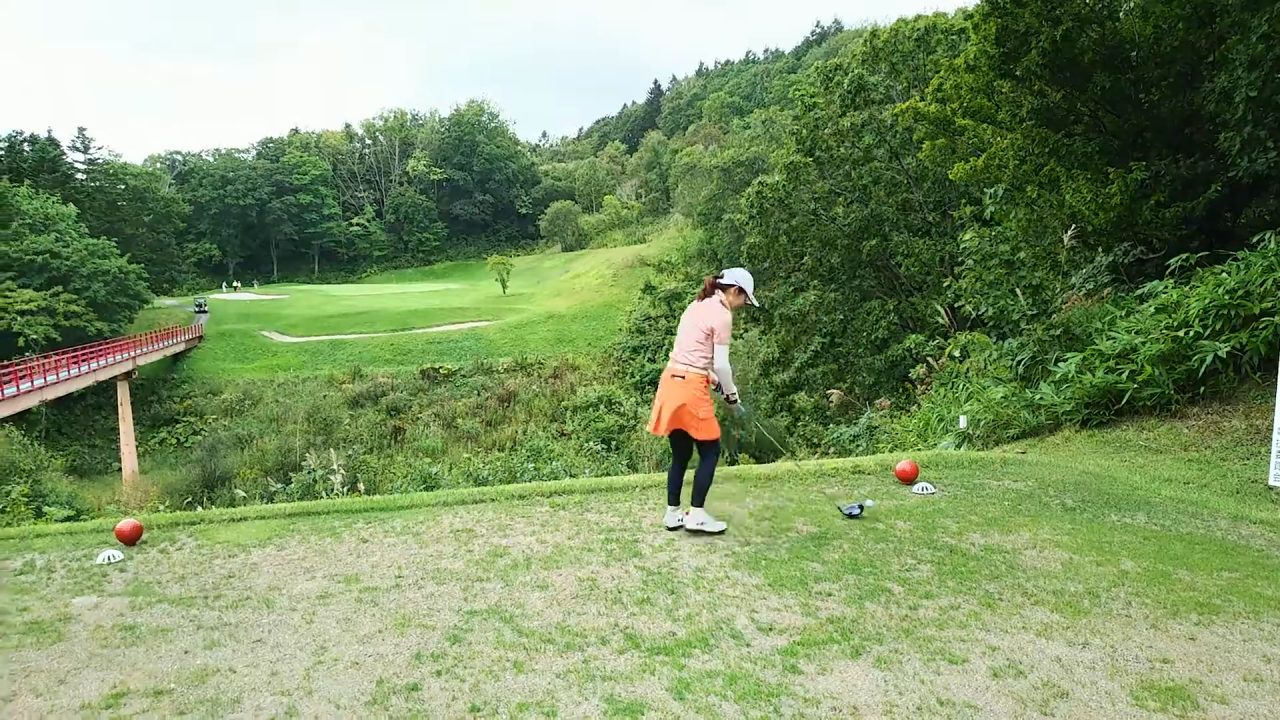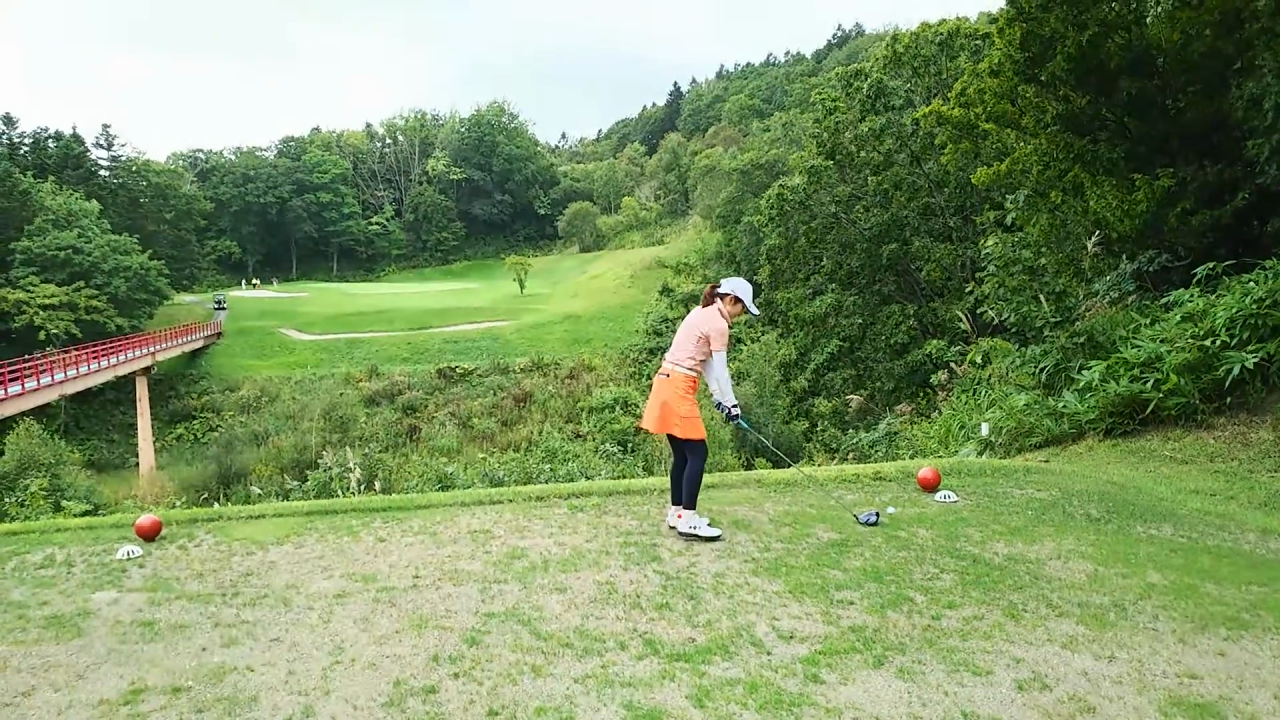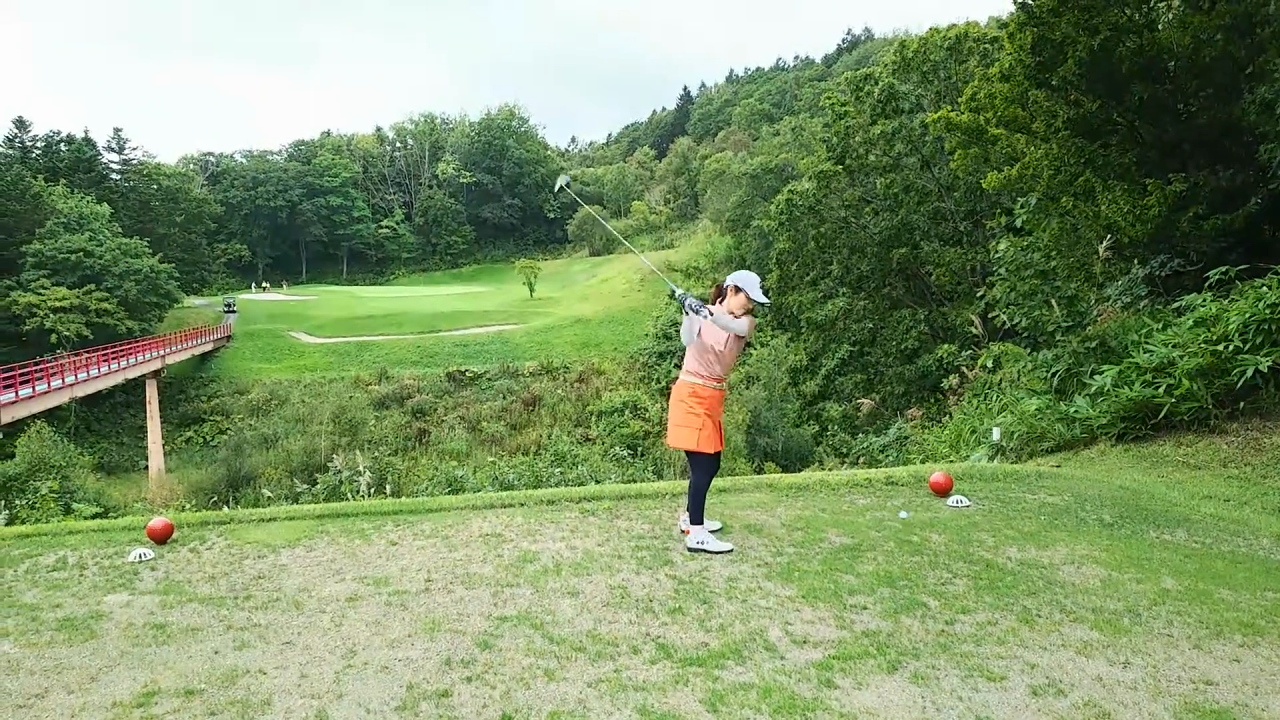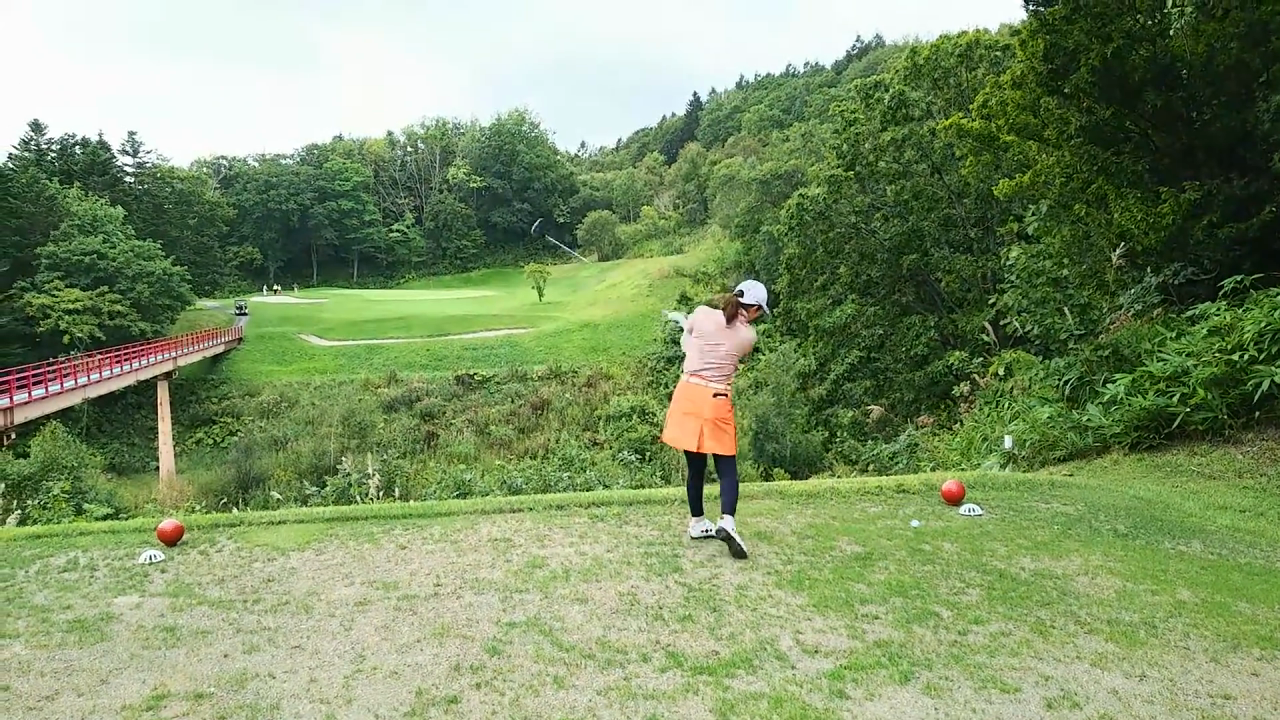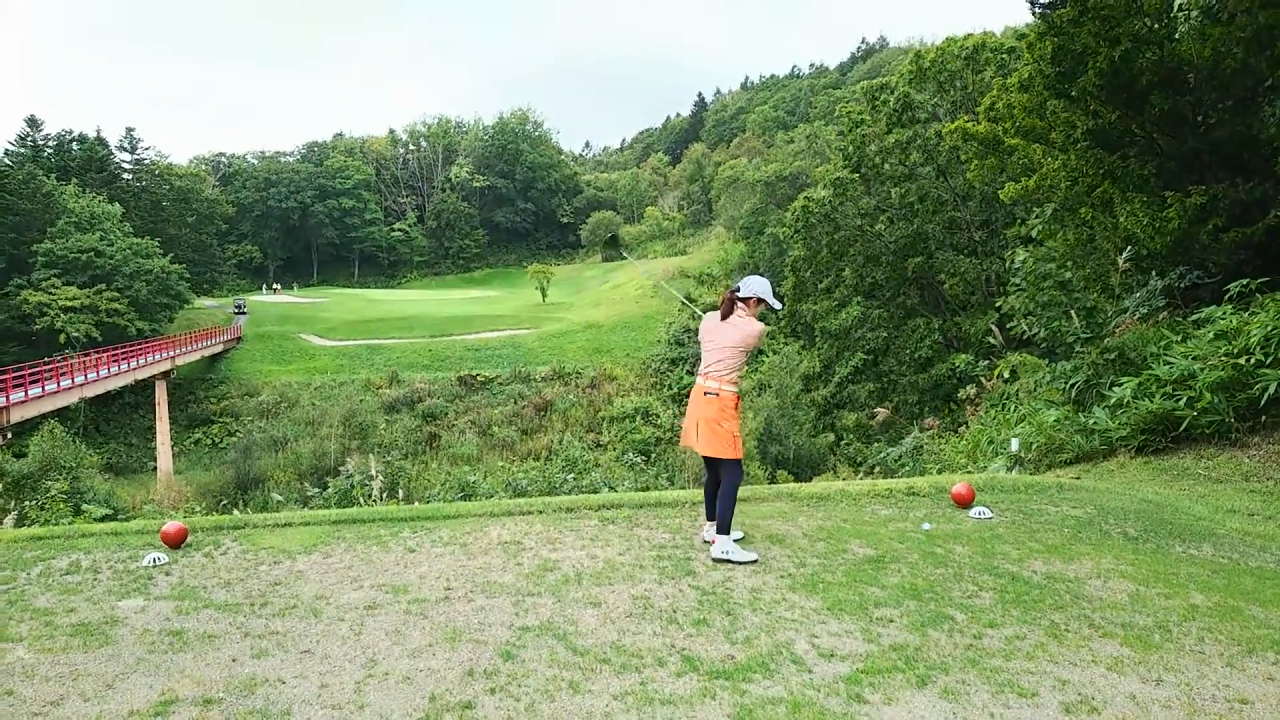
dt=1s
person 1, frame 1
left shoulder: (696, 307)
right shoulder: (721, 315)
right elbow: (721, 364)
left wrist: (713, 380)
right wrist: (731, 392)
left hip: (672, 381)
right hip: (690, 387)
left knee: (681, 454)
right knee: (710, 452)
left ankle: (674, 513)
right ankle: (696, 515)
person 1, frame 2
left shoulder: (702, 313)
right shoulder: (717, 323)
right elbow: (720, 369)
left wrist: (717, 396)
right wrist: (732, 403)
left hip: (670, 383)
right hip: (678, 388)
left knee: (682, 455)
right knee: (697, 453)
left ankle: (677, 512)
right ankle: (688, 519)
person 1, frame 3
left shoulder: (746, 322)
right shoulder: (702, 310)
left elbow: (734, 327)
right elbow: (687, 340)
left wrist: (705, 312)
right wrist: (689, 313)
left hip: (714, 397)
right hip: (691, 394)
left knee: (711, 463)
right knee: (701, 465)
left ankle: (690, 517)
right ankle: (696, 534)
person 1, frame 4
left shoulder: (701, 314)
right shoulder: (748, 337)
left elbow: (686, 345)
left wrist: (686, 323)
left hip: (687, 395)
right hip: (716, 402)
left knee: (695, 466)
right knee: (727, 469)
left ankle: (698, 523)
right ankle: (726, 522)
person 1, frame 5
left shoulder: (709, 320)
right shoulder: (755, 329)
left hip: (701, 396)
right hip: (721, 402)
left knee: (714, 470)
right knee: (732, 474)
left ankle: (712, 527)
right ankle: (721, 544)
